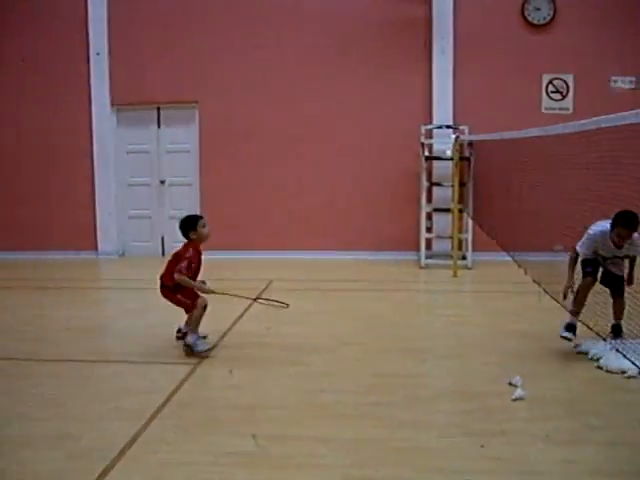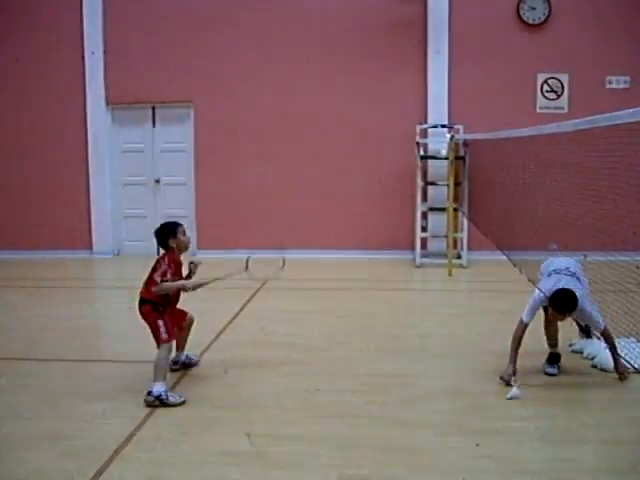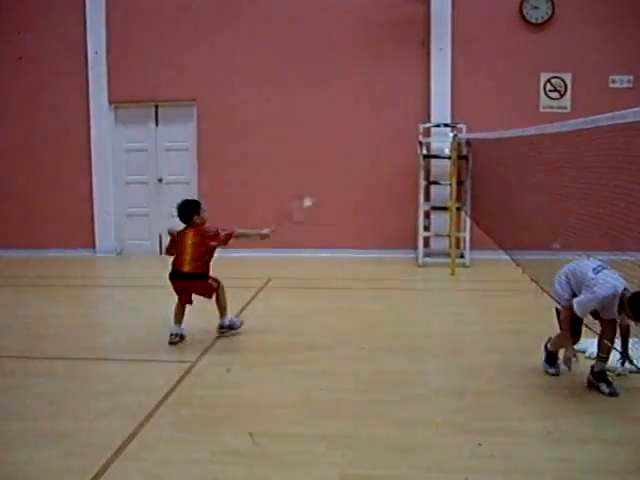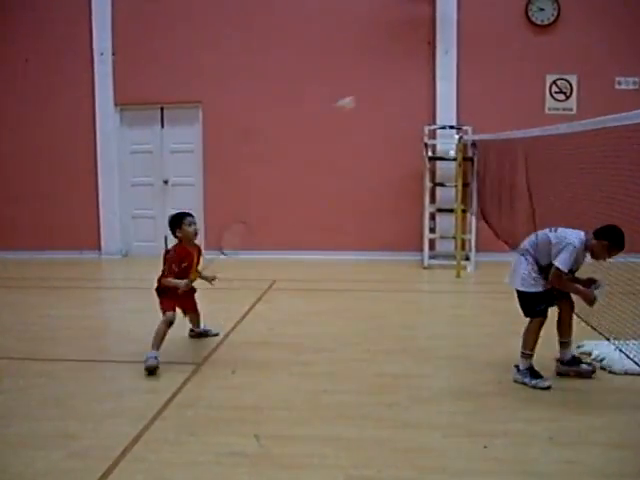
dt=0.7s
person 1, frame 1
left shoulder: (195, 249)
right shoulder: (190, 252)
right elbow: (178, 276)
left wrist: (197, 283)
right wrist: (198, 287)
left hip: (182, 285)
right hip: (171, 287)
left knee: (198, 306)
right knee: (201, 302)
left ankle: (185, 331)
right ankle: (192, 339)
person 1, frame 2
left shoulder: (175, 261)
right shoulder: (166, 261)
left elbow: (180, 286)
right elbow: (158, 288)
left wrist: (190, 274)
right wrist: (185, 283)
left hip: (164, 305)
right hip: (152, 306)
left knee: (187, 319)
right knee: (166, 343)
left ankle: (179, 358)
right ankle: (157, 392)
person 1, frame 3
left shoulder: (179, 235)
right shoulder: (208, 233)
left elbow: (169, 251)
right elbow: (232, 234)
left wrist: (172, 237)
right wrist: (259, 233)
left hip: (177, 276)
right hip: (198, 277)
left knee: (182, 301)
right knee: (219, 288)
left ankle: (176, 333)
right ankle: (225, 323)
person 1, frame 4
left shoulder: (196, 249)
right shoulder: (174, 252)
right elbow: (165, 279)
left wrist: (205, 277)
right wrist: (181, 283)
left hip: (185, 290)
right hip: (168, 291)
left knee: (194, 313)
right knee: (169, 317)
left ankle: (197, 329)
right ankle: (153, 355)
person 2, frame 1
right shoulder: (596, 233)
right elbow: (575, 252)
right wrist: (569, 279)
left hip: (615, 262)
right hip: (592, 255)
left knee: (618, 295)
right knee: (588, 281)
left ankle: (617, 325)
right ankle: (571, 323)
person 2, frame 2
left shoulder: (583, 305)
right shoulder: (540, 296)
left elbow: (604, 331)
right elbow: (521, 328)
left wrist: (617, 362)
right wrist: (511, 364)
right knee: (550, 321)
left ankle: (581, 320)
right ankle: (554, 355)
person 2, frame 3
left shoulder: (627, 299)
right shoulder: (603, 295)
left elbow: (624, 325)
right elbow: (566, 312)
left wrist: (625, 350)
right wrist: (568, 347)
right hip: (567, 282)
left knee: (610, 325)
right knee: (573, 338)
left ankle: (598, 372)
right ankle: (550, 349)
person 2, frame 4
left shoulder: (582, 243)
right shoulder: (573, 244)
left elbow: (562, 274)
right elbow: (555, 278)
left wrist: (582, 282)
right wrist: (582, 292)
left hip: (543, 268)
right hip: (528, 269)
left knee: (567, 306)
right knee: (539, 316)
left ankle: (566, 359)
right ankle: (523, 369)
